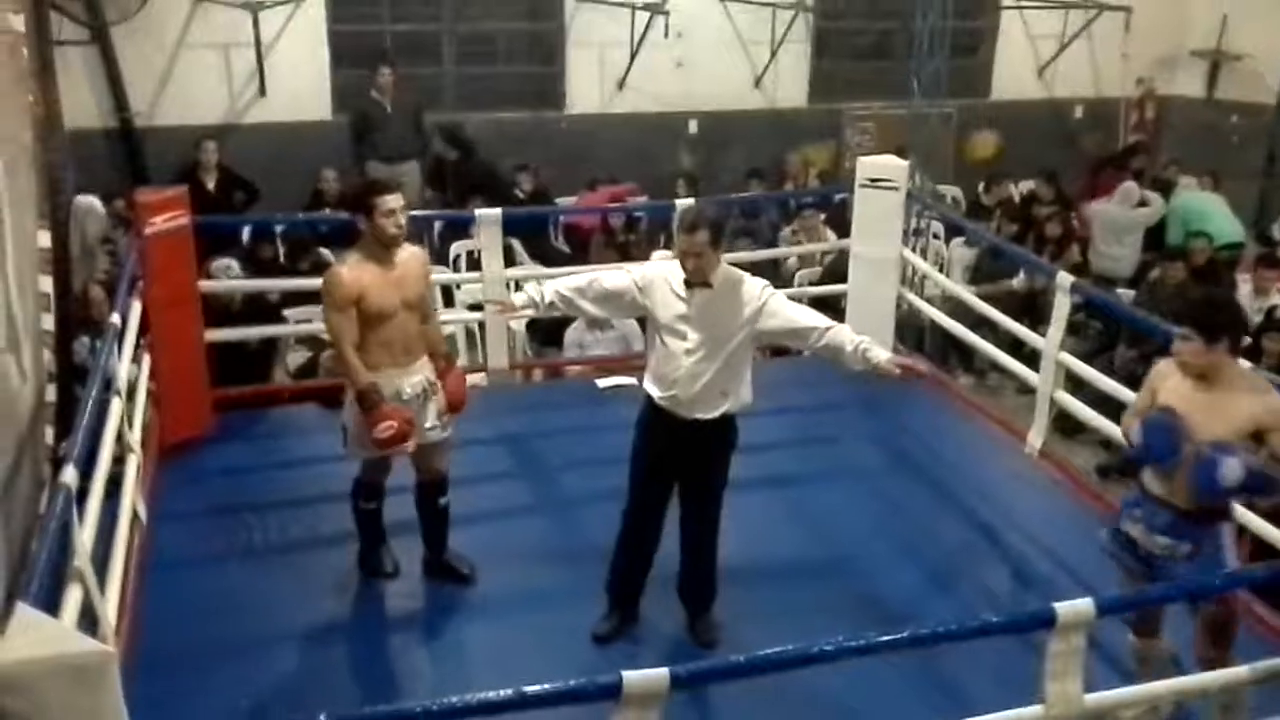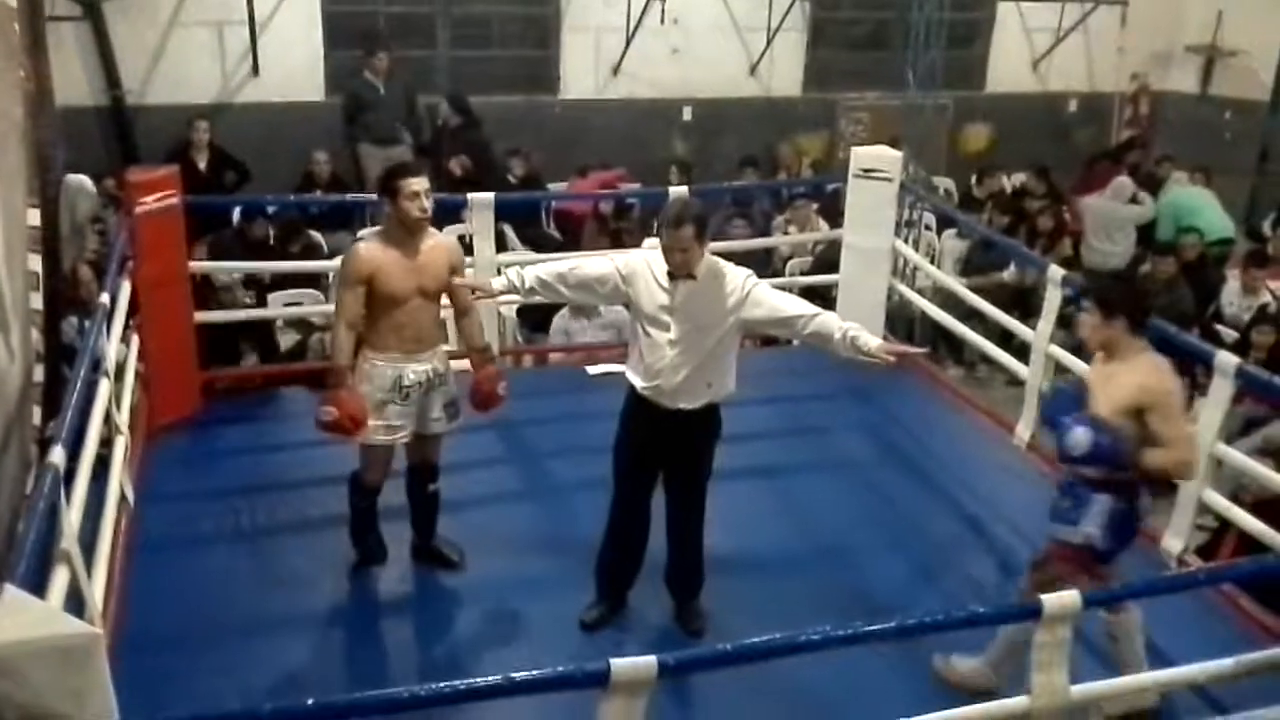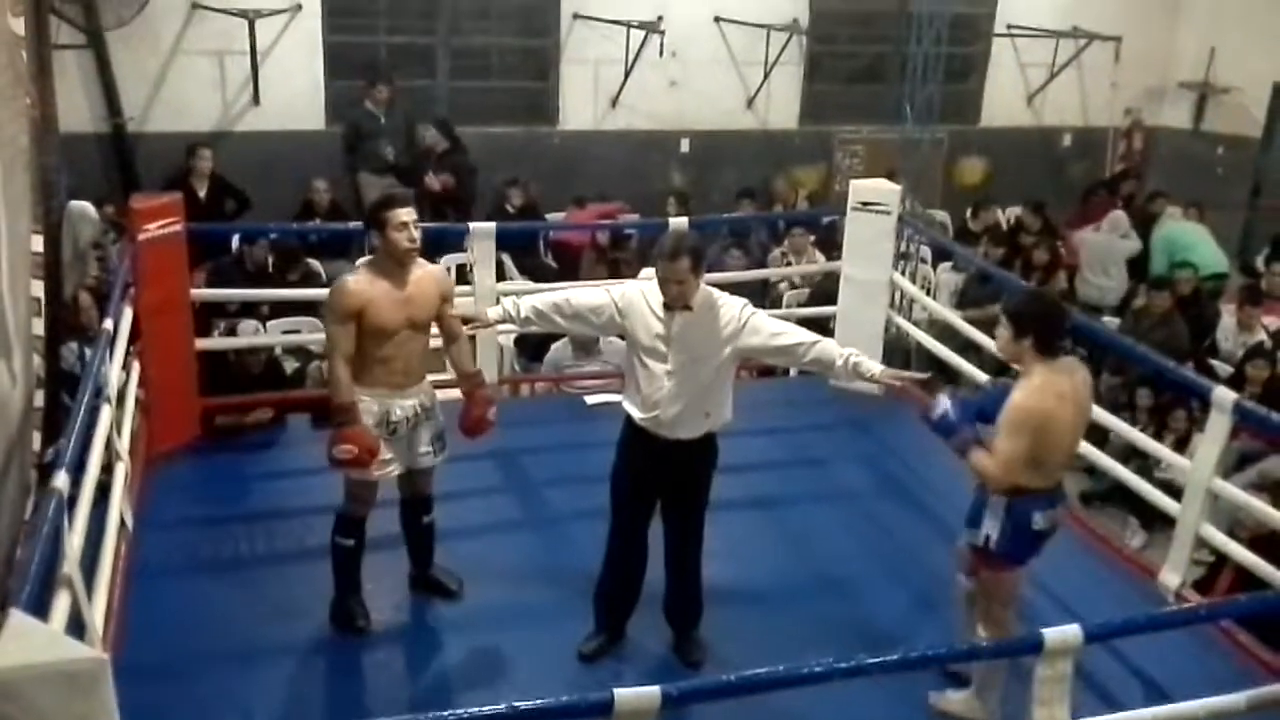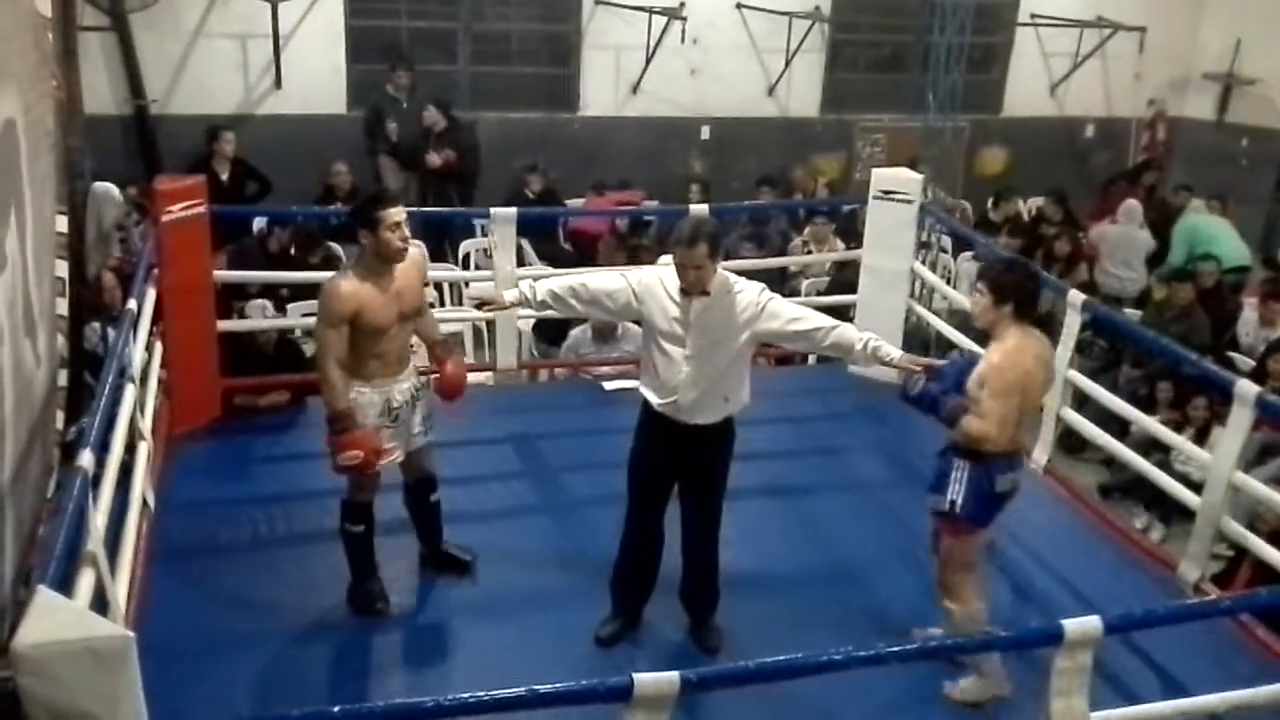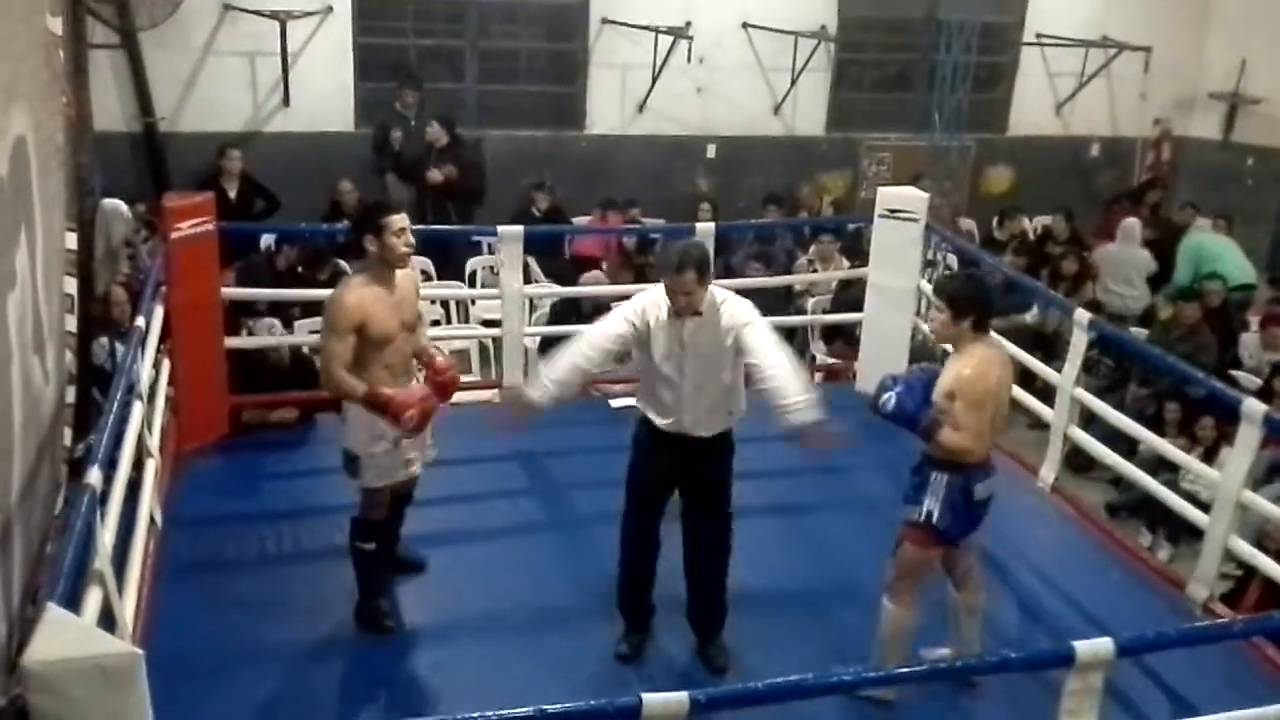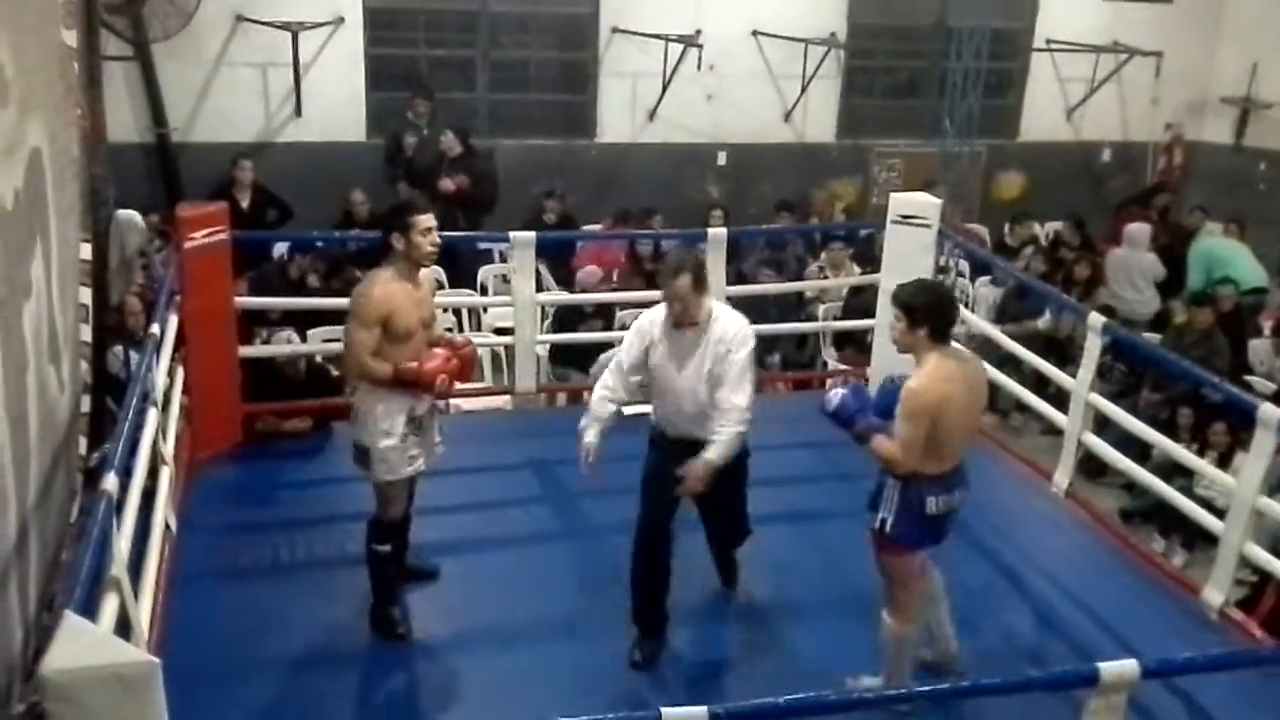
dt=0.4s
person 1, frame 1
left shoulder: (751, 295)
right shoulder: (652, 279)
left elbow: (811, 326)
right elbow: (591, 290)
left wrist: (875, 355)
right wrist: (527, 298)
left hip: (713, 427)
right hip: (659, 418)
left knee: (702, 524)
right knee: (639, 516)
left ankle: (699, 609)
right ankle: (622, 605)
person 1, frame 2
left shoulder: (736, 286)
right shoulder: (634, 268)
left elbow: (797, 314)
right elbow: (572, 275)
left wrist: (865, 342)
right wrist: (503, 282)
left hip: (697, 418)
right hip: (642, 409)
left knee: (687, 513)
right knee: (627, 507)
left ankle: (686, 599)
right ankle: (610, 594)
person 1, frame 3
left shoulder: (733, 316)
right shoulder: (630, 299)
left elbow: (797, 342)
right elbow: (567, 305)
left wrist: (867, 368)
right wrist: (498, 312)
left hip: (694, 448)
right hip: (639, 439)
left knee: (685, 543)
right knee: (625, 536)
left ankle: (685, 629)
right ankle: (609, 623)
person 1, frame 4
left shoulder: (750, 300)
right shoulder: (646, 285)
left elbow: (815, 326)
right elbow: (584, 289)
left wrist: (887, 353)
right wrist: (517, 295)
left hip: (712, 432)
right hip: (657, 424)
left knee: (702, 528)
right knee: (641, 521)
left ankle: (702, 615)
right ankle: (626, 609)
person 1, frame 5
left shoulder: (736, 314)
right shoulder: (645, 308)
left elbow: (771, 359)
right elbow: (595, 345)
left wrist: (802, 414)
right wrist: (541, 391)
left hip: (711, 442)
right hip: (656, 434)
left knee: (711, 541)
right knee: (639, 532)
left ankle: (708, 631)
right ankle: (636, 623)
person 1, frame 6
left shoulder: (733, 328)
right shoulder: (650, 323)
left elbow: (736, 401)
right elbow: (617, 377)
left wrist: (709, 461)
right wrist: (591, 430)
left hip: (721, 446)
right hip: (669, 441)
left knee: (732, 528)
right knee: (651, 536)
left ankle: (724, 554)
right ankle: (650, 629)
person 2, frame 1
right shoulder: (1164, 373)
right elbow: (1131, 418)
right wrist: (1142, 437)
left hip: (1201, 533)
right hip: (1143, 513)
left knee: (1215, 647)
right knee: (1142, 620)
person 2, frame 2
left shoulder: (1154, 382)
right shoulder: (1106, 356)
left elbow: (1182, 460)
left wrist: (1117, 452)
right wrist: (1067, 407)
left hip: (1108, 504)
right hip: (1087, 491)
left knee: (1041, 591)
right knee: (1109, 592)
left ankle: (988, 671)
person 2, frame 3
left shoulder: (1030, 400)
right shoulder: (1075, 372)
left elbow: (998, 476)
left wrist: (958, 432)
right wrist: (1000, 405)
left hip: (1014, 509)
right hip: (1045, 498)
left knee: (993, 608)
right knee: (972, 575)
person 2, frame 4
left shoulder: (1006, 359)
right shoulder: (1037, 343)
left elbow: (993, 434)
left wrist: (944, 401)
right wrist: (967, 381)
left hip: (975, 471)
right hip: (1002, 466)
left knee: (956, 577)
right knee: (962, 558)
left ankle: (989, 677)
right ankle: (956, 635)
person 2, frame 5
left shoulder: (973, 371)
right shoulder: (990, 351)
left elbow: (970, 446)
left wrist: (917, 417)
right wrist: (931, 390)
left hip: (948, 484)
right hip: (966, 481)
left knee: (900, 585)
right knee: (962, 569)
right ankle: (968, 656)
person 2, frame 6
left shoulder: (922, 387)
right shoulder: (971, 365)
left elbow: (902, 460)
left wrist: (858, 420)
left hip: (912, 495)
right hip: (950, 483)
left knee: (901, 596)
right knee: (917, 565)
left ankle: (895, 686)
right ankle: (945, 647)
person 3, frame 1
left shoulder: (417, 259)
right shoulder: (344, 278)
right elbow: (345, 349)
left wrist: (445, 367)
right wrist: (373, 402)
left hip: (421, 378)
right hip: (376, 384)
left knee: (435, 472)
right knee: (375, 473)
left ankle: (437, 555)
right ankle: (372, 547)
person 3, frame 2
left shoulder: (447, 249)
right shoulder: (363, 256)
left elbow: (465, 311)
right elbow: (346, 323)
left wrist: (484, 362)
right wrist: (341, 381)
left hip: (433, 365)
right hip: (383, 370)
left knee: (426, 462)
right knee: (374, 471)
left ankle: (425, 539)
right ankle: (365, 532)
person 3, frame 3
left shoulder: (437, 279)
right shoulder: (351, 290)
left elbow: (455, 338)
right elbow: (339, 360)
left wrist: (474, 388)
right wrist: (346, 419)
left hip: (419, 399)
right hip: (370, 405)
left knee: (420, 492)
right knee: (358, 505)
left ankle: (423, 569)
right ankle: (346, 594)
person 3, frame 4
left shoulder: (416, 260)
right shoulder: (342, 292)
right elbow: (329, 364)
left wrist: (442, 353)
right wrist: (344, 423)
left hip: (407, 384)
right hip: (365, 396)
left knee: (422, 473)
right knee: (362, 491)
left ankle: (434, 549)
right ankle: (364, 579)
person 3, frame 5
left shoulder: (409, 277)
right shoulder: (348, 302)
right elbow: (333, 374)
left wrist: (432, 360)
right wrist: (382, 401)
left hip: (409, 401)
right hip: (373, 413)
left knee: (404, 488)
right knee: (374, 506)
left ankle: (386, 553)
right ankle: (371, 597)
person 3, frame 6
left shoulder: (426, 279)
right shoulder: (374, 293)
right elbow: (357, 364)
left wrist: (448, 343)
right wrist: (412, 375)
left hip: (418, 401)
right hip: (384, 407)
left knee: (406, 492)
right knee: (390, 507)
left ankle: (397, 562)
right ankle: (384, 602)
